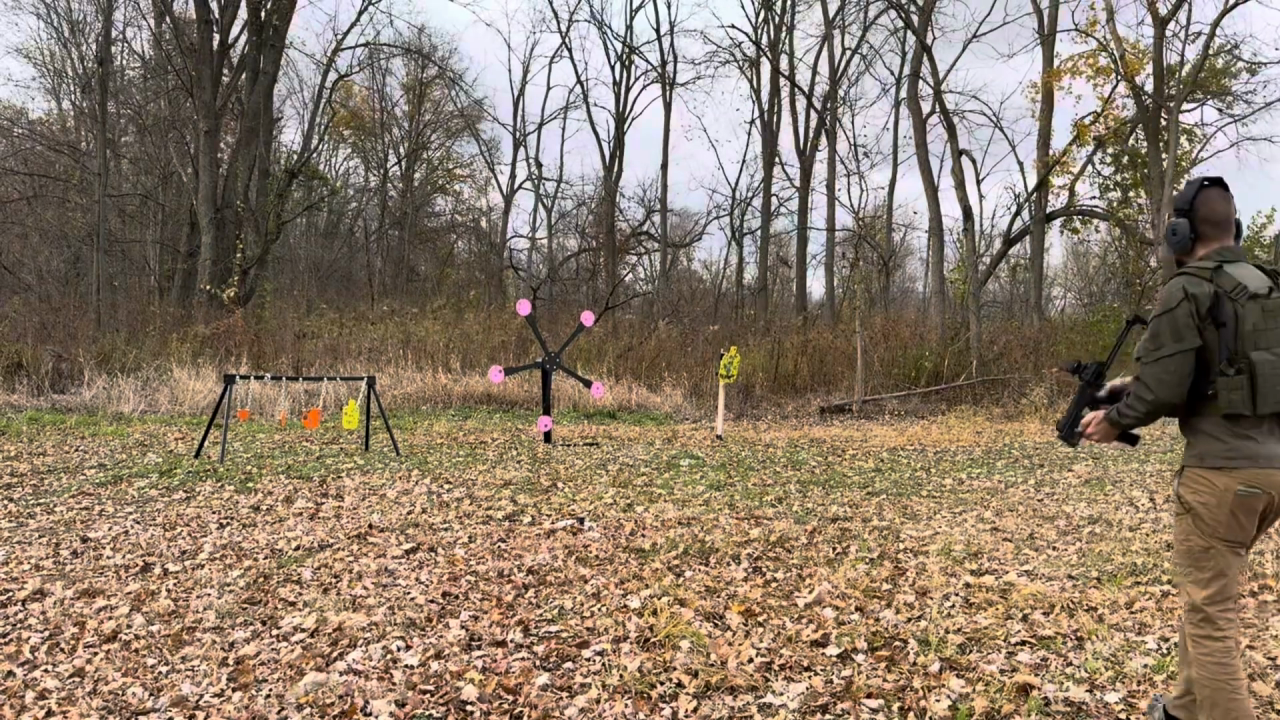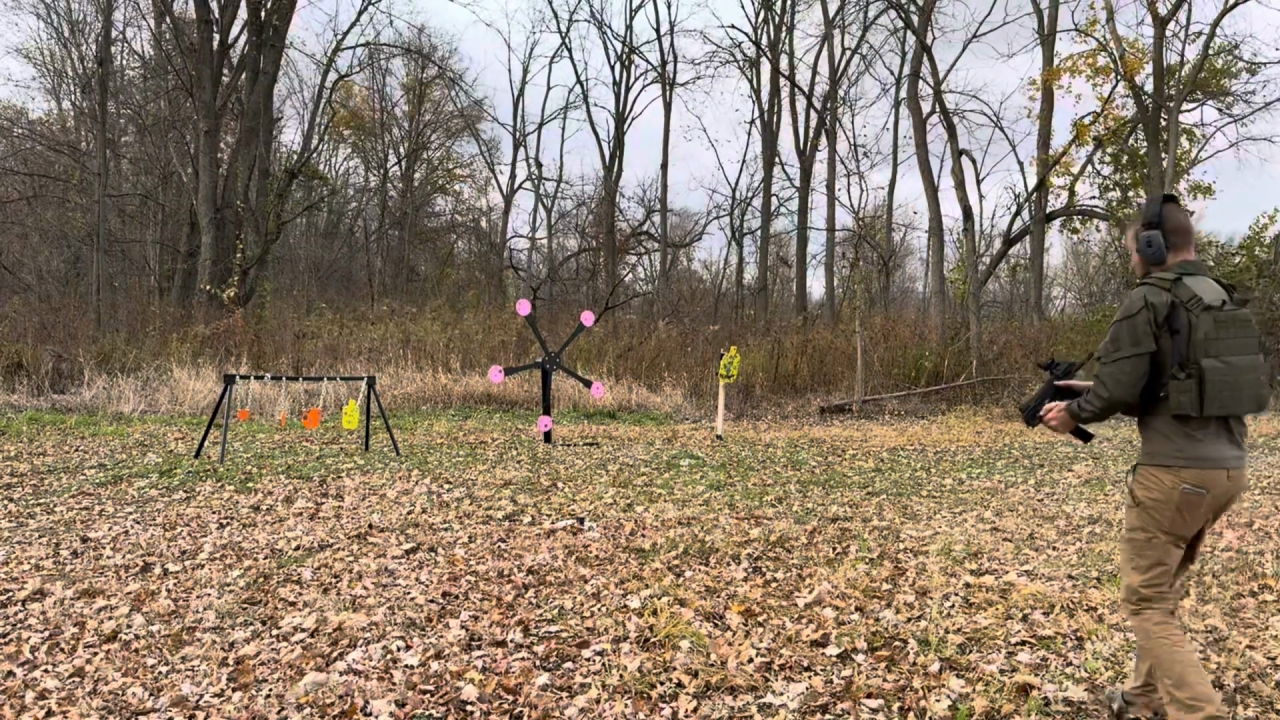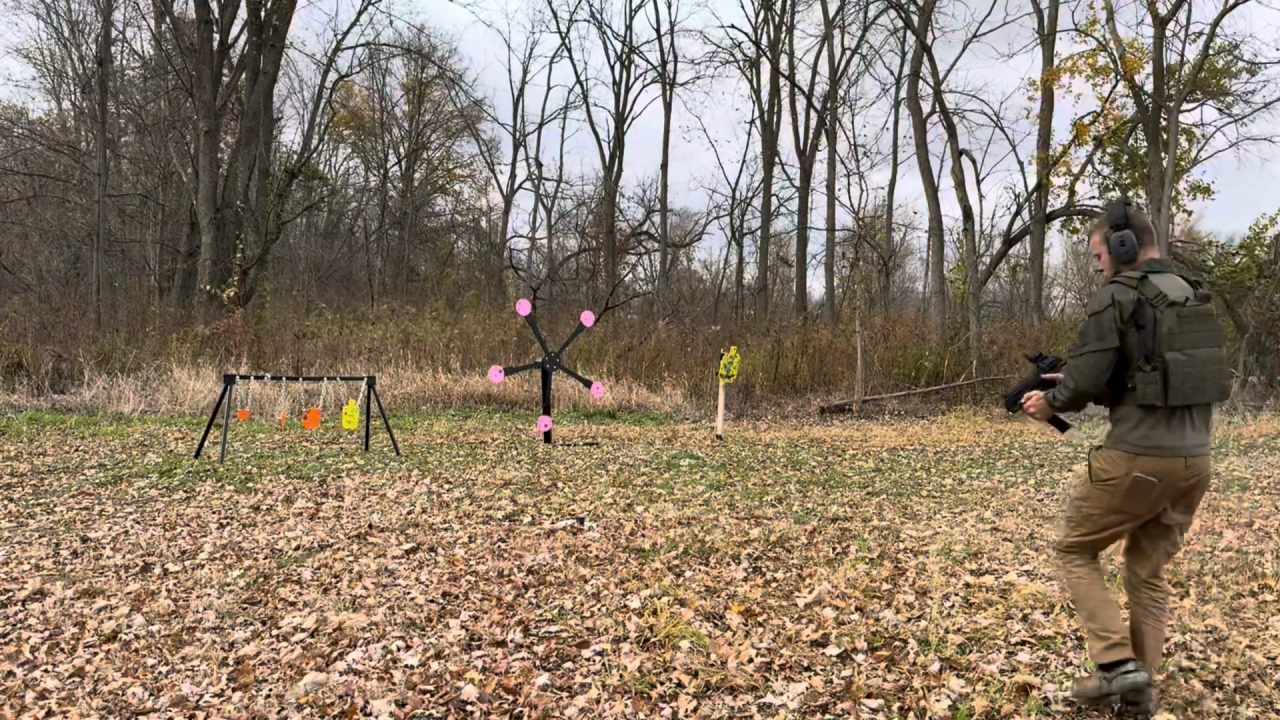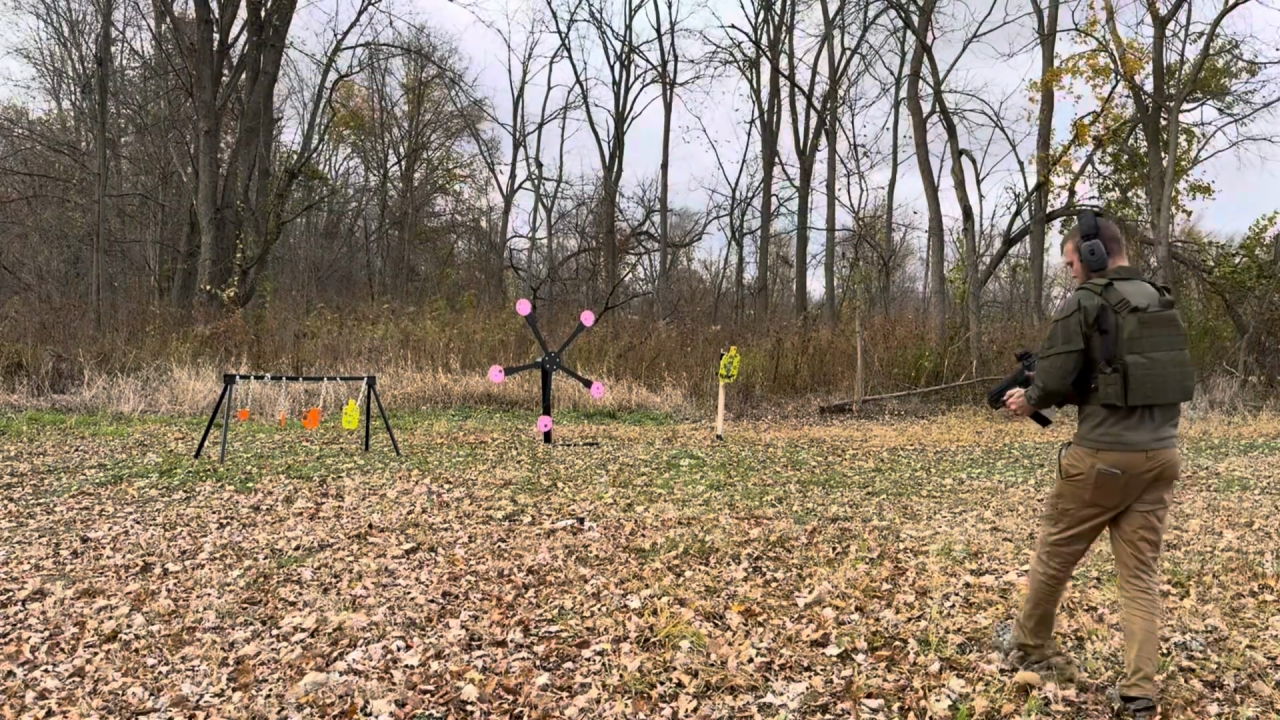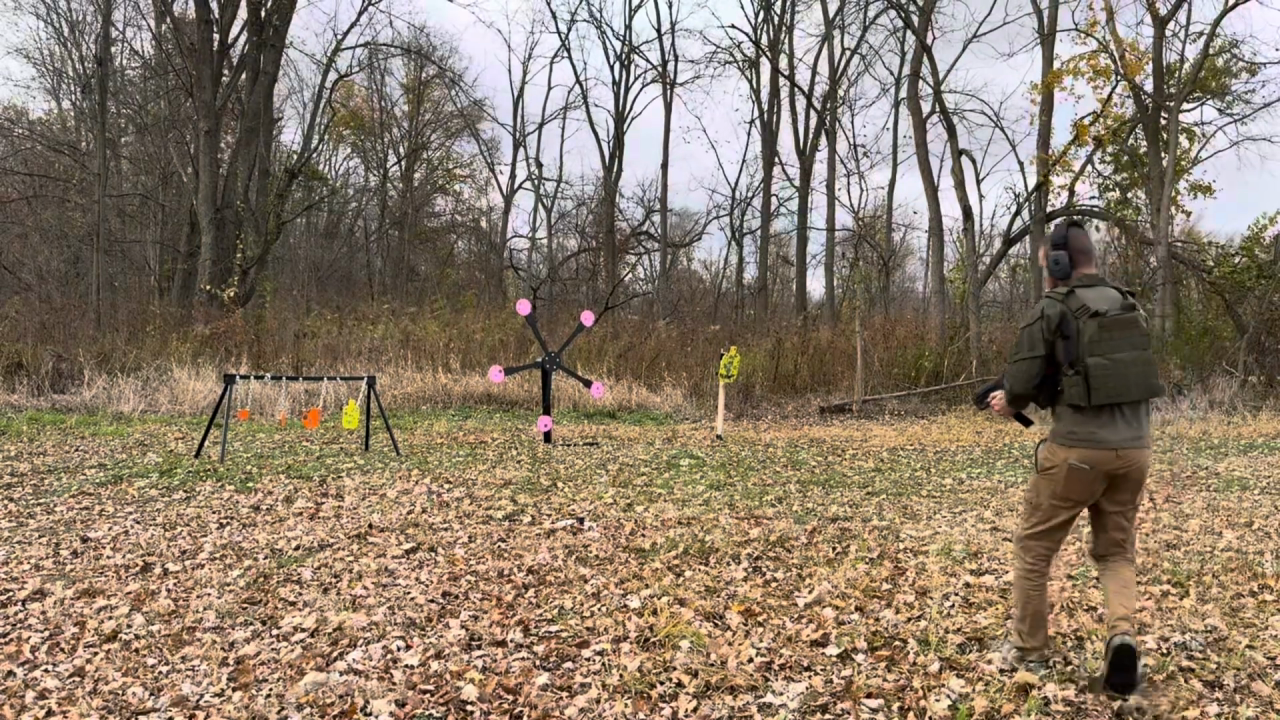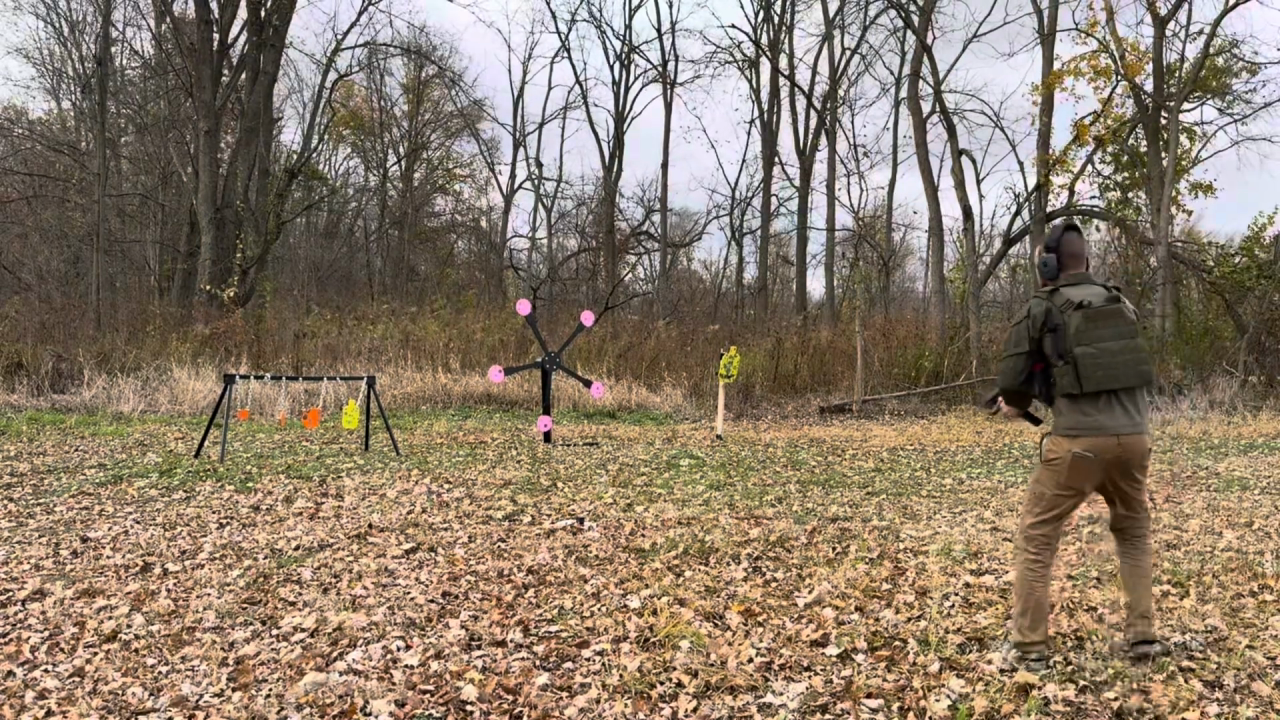
dt=0.2s
person 1, frame 1
left shoulder: (1185, 292)
left elbow: (1162, 389)
left wrist: (1112, 418)
right wrist: (1135, 385)
left hip: (1221, 474)
left knee: (1209, 617)
right knee: (1215, 593)
person 1, frame 2
left shoulder: (1147, 301)
right shoulder: (1226, 302)
left elbow: (1119, 388)
left wrist: (1074, 412)
right wrist: (1094, 389)
left hip: (1174, 473)
right hip: (1228, 470)
left knee: (1147, 603)
right knee: (1161, 588)
person 1, frame 3
left shoulder: (1116, 298)
right shoulder: (1192, 297)
left elbow: (1088, 379)
left wrist: (1051, 401)
right wrist: (1071, 383)
left hip: (1136, 460)
right hip: (1194, 462)
left knee: (1074, 549)
right knee: (1147, 577)
left ankle: (1117, 663)
person 1, frame 4
left shoulder: (1084, 303)
right shoulder: (1162, 303)
left elbow: (1054, 378)
left wrist: (1029, 399)
right wrist: (1046, 391)
left hip: (1103, 457)
right hip: (1160, 457)
left knee: (1056, 554)
right knee: (1140, 575)
left ankle: (1029, 646)
person 1, frame 5
left shoulder: (1051, 309)
right shoulder: (1131, 308)
left elbow: (1022, 381)
left wrist: (1010, 402)
left hip: (1075, 453)
right hip: (1133, 454)
left knee: (1034, 549)
right knee: (1115, 555)
left ankle: (1030, 648)
right ankle: (1122, 634)
person 1, frame 6
left shoulder: (1041, 309)
right shoulder: (1123, 305)
left elbow: (1013, 379)
left wrist: (1016, 404)
left hip: (1077, 443)
right hip: (1133, 439)
left knee: (1036, 540)
right knee: (1133, 534)
left ankle: (1030, 646)
right ankle: (1142, 633)
